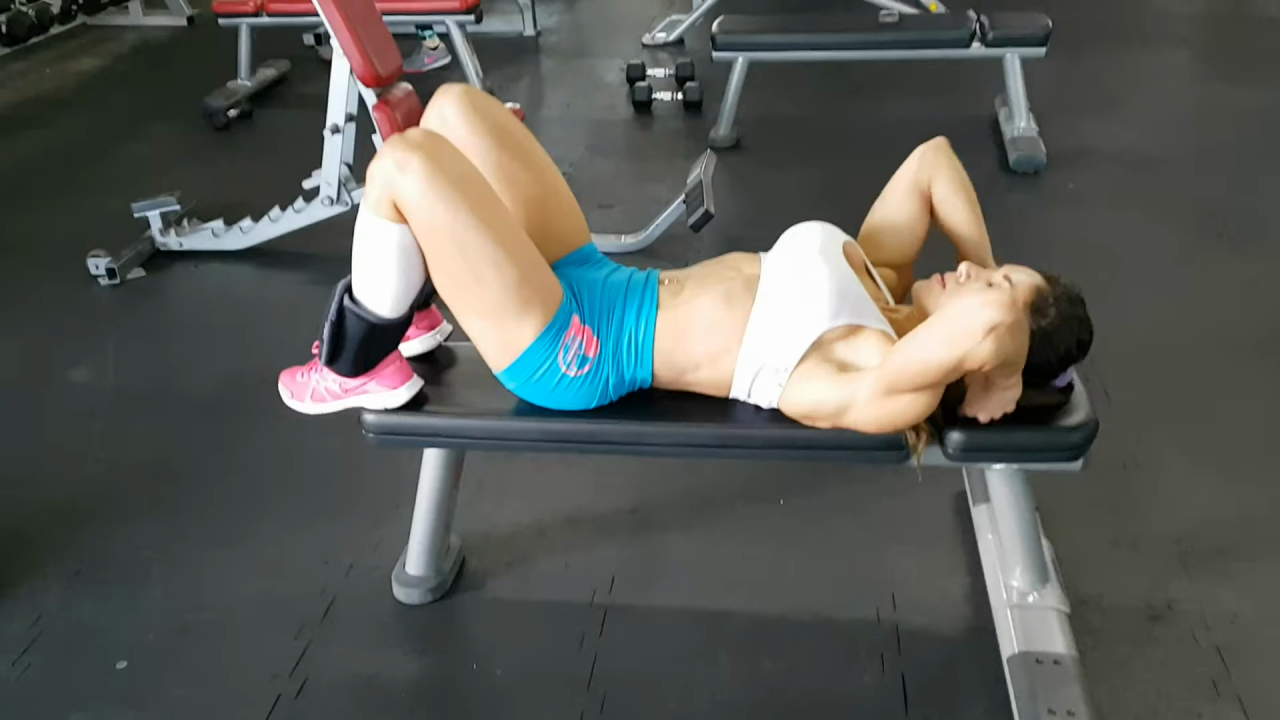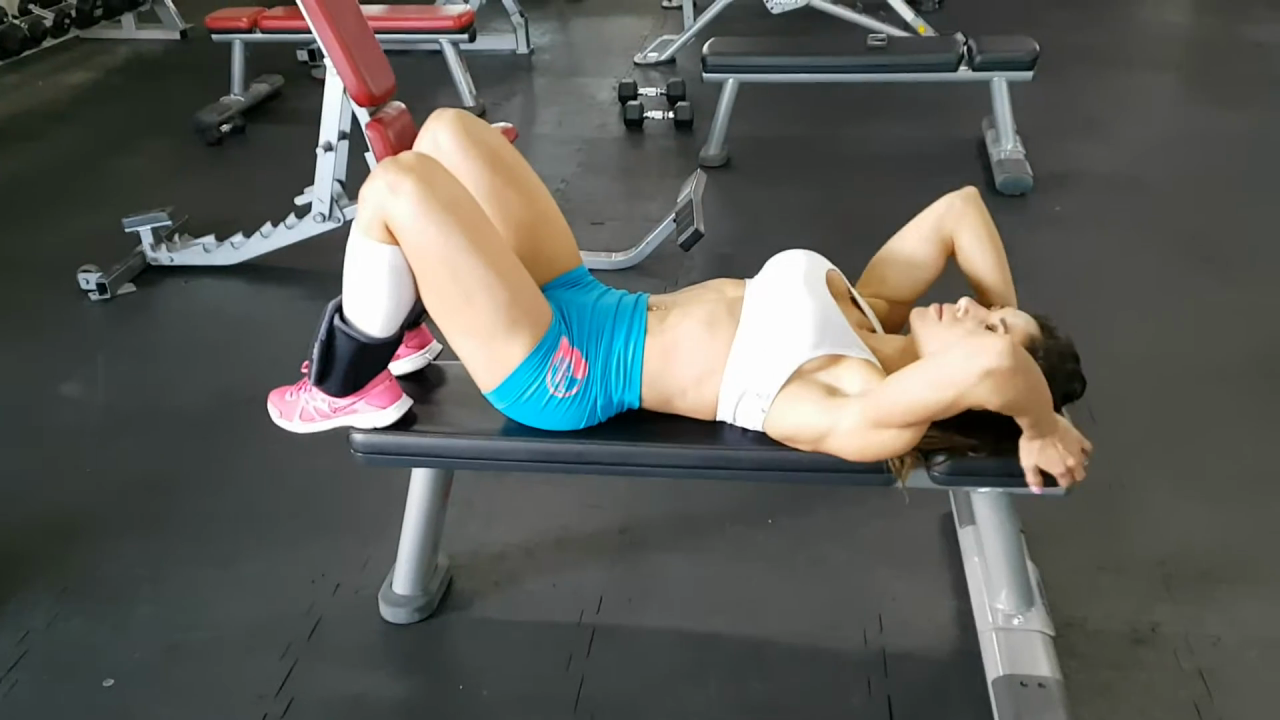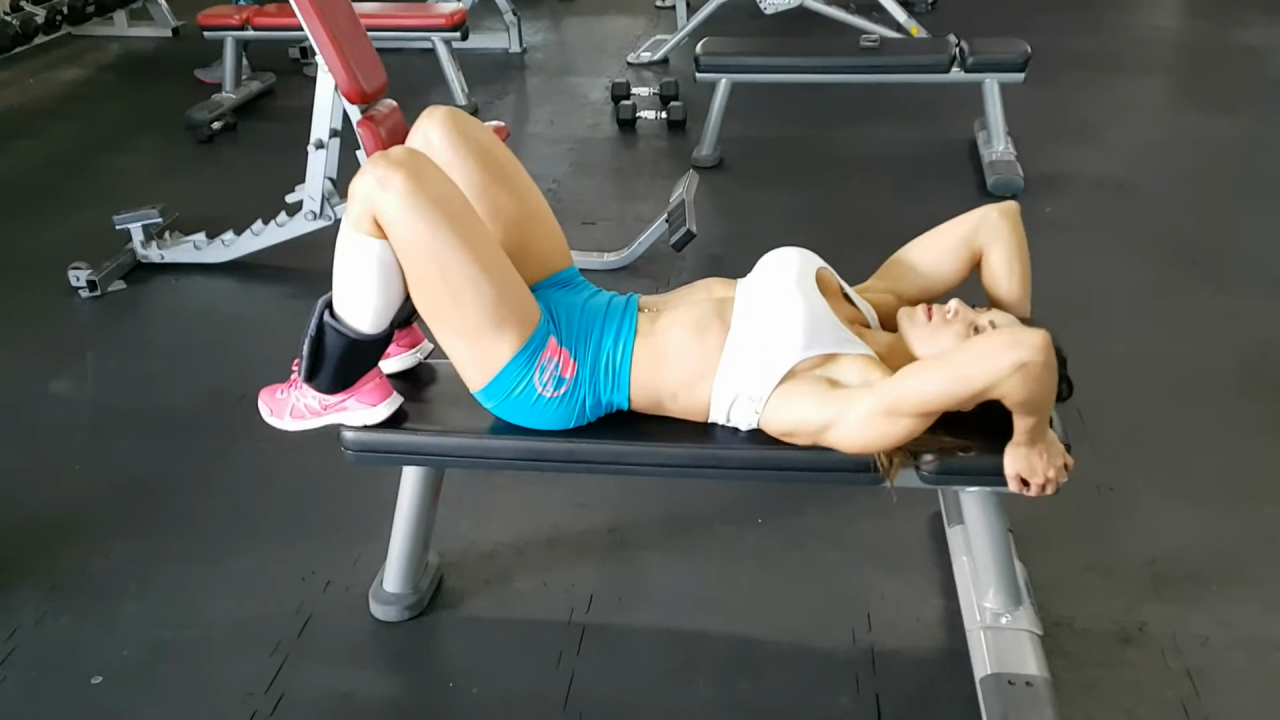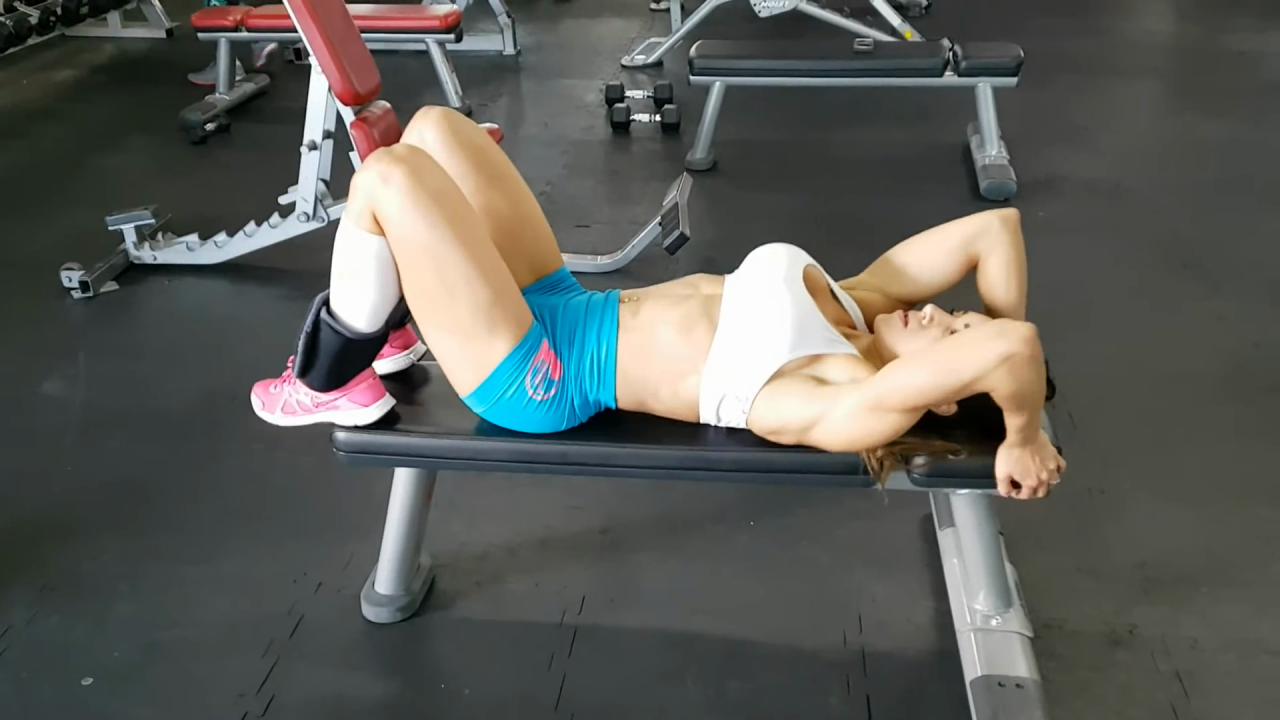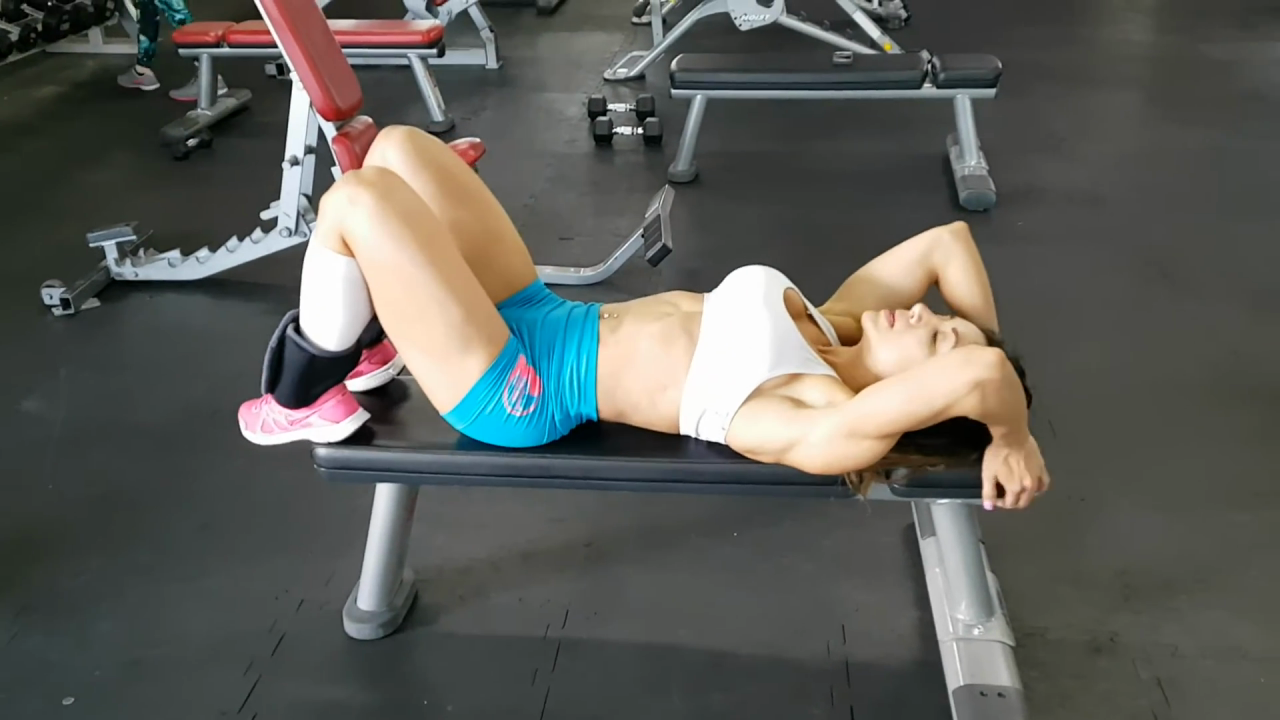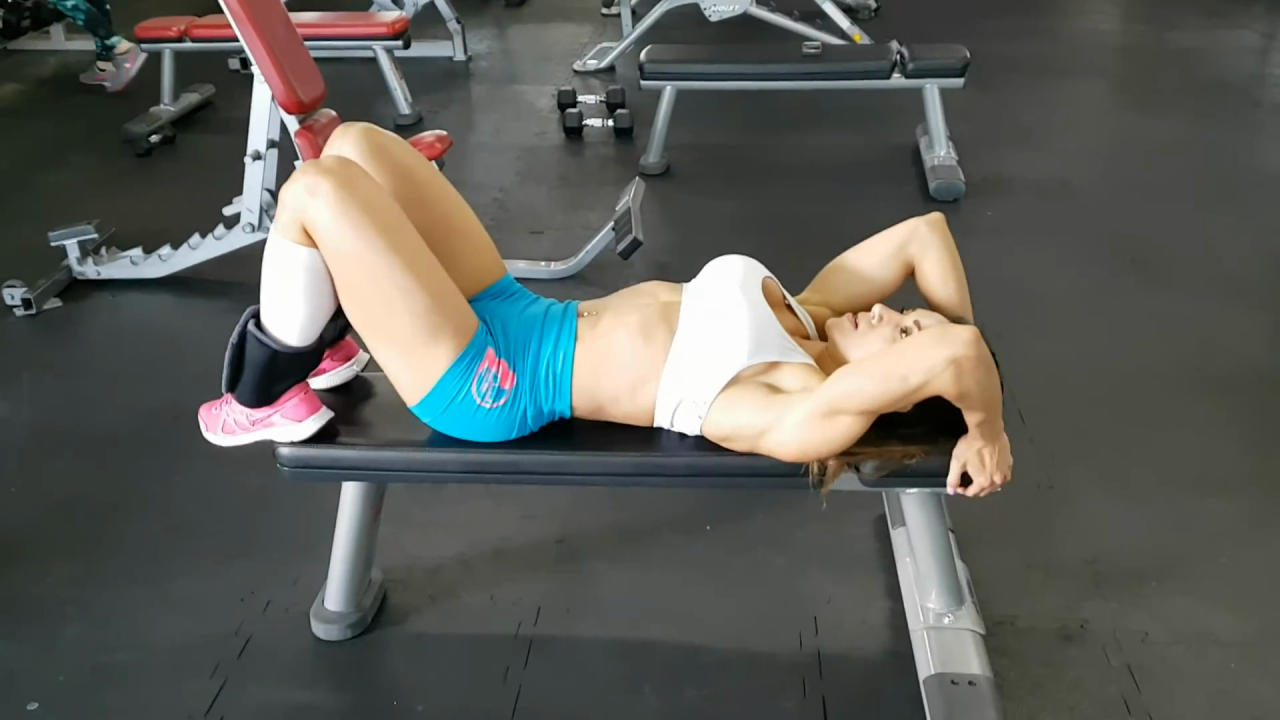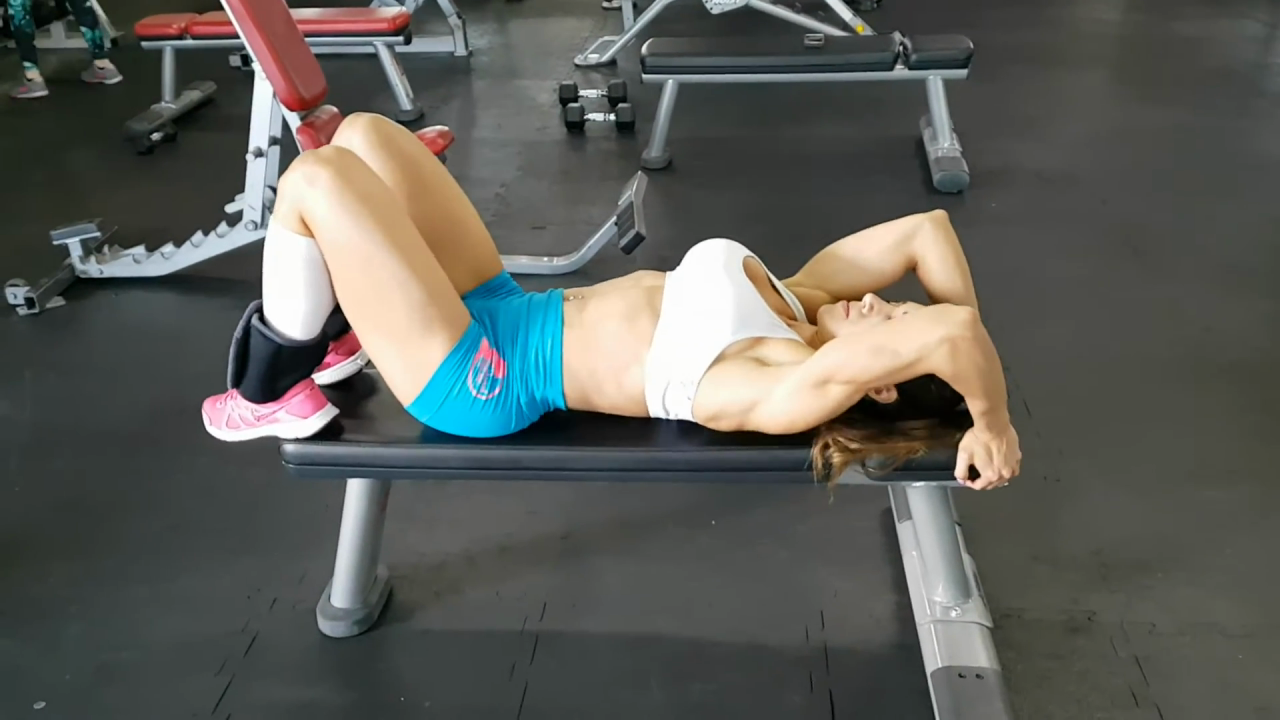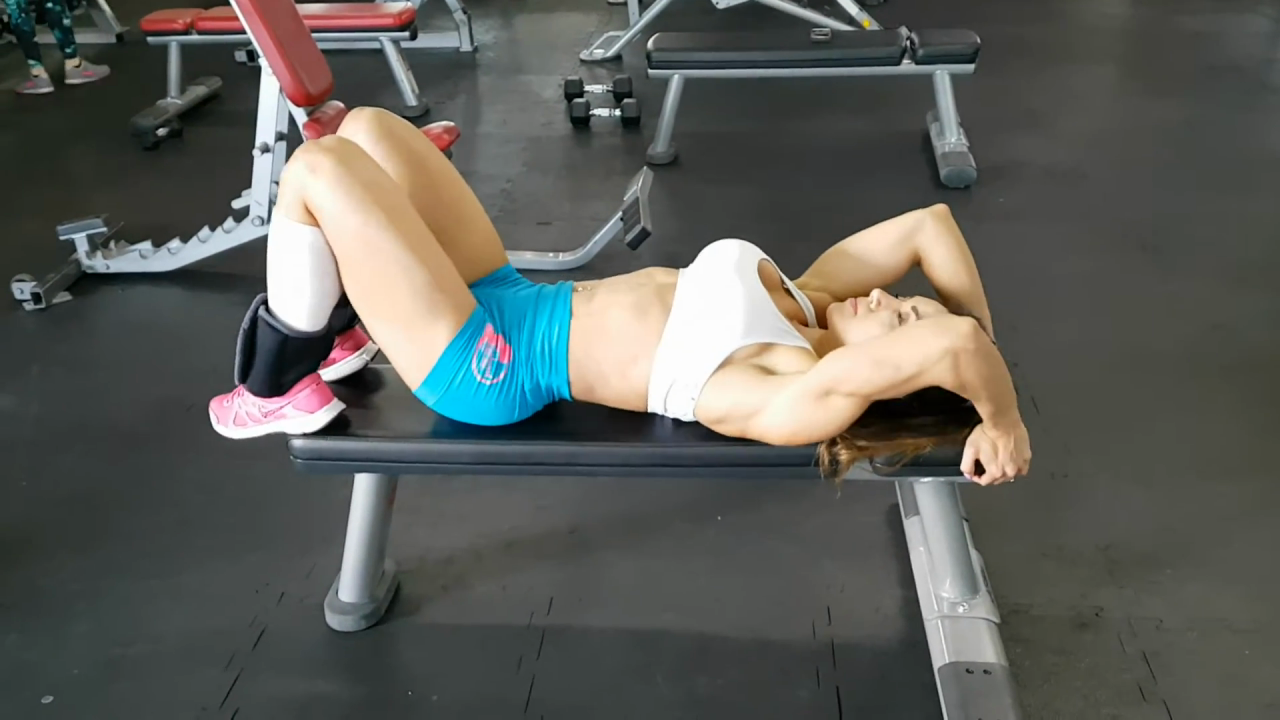
dt=0.4s
person 1, frame 1
left shoulder: (889, 390)
right shoulder: (882, 286)
left elbow: (990, 318)
right elbow: (933, 158)
left wrist: (999, 376)
right wrist: (996, 281)
left hip: (569, 355)
right hip: (594, 287)
left knee: (404, 162)
right knee: (455, 104)
left ankle: (362, 368)
right ankle: (399, 307)
person 1, frame 2
left shoulder: (881, 417)
right shoulder: (875, 317)
left elbow: (993, 361)
right elbow: (958, 206)
left wrist: (1044, 428)
right wrist: (1014, 320)
left hip: (558, 377)
right hip: (586, 308)
left knee: (397, 183)
right knee: (448, 129)
left ankle: (350, 389)
right ankle: (400, 329)
person 1, frame 3
left shoulder: (877, 405)
right shoulder: (875, 311)
left elbow: (1028, 354)
right elbow: (997, 216)
left wrist: (1031, 435)
right wrist: (1018, 323)
left hip: (547, 377)
right hip: (576, 309)
left knee: (385, 178)
right knee: (438, 125)
left ankle: (342, 385)
right ankle: (390, 328)
person 1, frame 4
left shoulder: (857, 405)
right shoulder: (857, 310)
left elbow: (1013, 348)
right elbow: (996, 225)
left wrist: (1023, 435)
right wrist: (1009, 340)
left hip: (532, 381)
right hip: (562, 310)
left knee: (387, 175)
right knee: (433, 126)
left ankle: (335, 383)
right ankle: (383, 329)
person 1, frame 5
left shoulder: (837, 427)
right shoulder: (835, 331)
left elbow: (982, 374)
right elbow: (947, 240)
left wrist: (1013, 438)
right wrist: (995, 346)
left hip: (512, 393)
right hip: (539, 323)
left knee: (355, 198)
right knee: (397, 145)
left ankle: (309, 397)
right ankle: (360, 343)
person 1, frame 6
left shoulder: (813, 414)
right shoulder: (806, 321)
left elbow: (957, 356)
right elbow: (925, 229)
left wrist: (985, 429)
right wrist: (964, 335)
left hip: (486, 387)
right hip: (512, 317)
left knee: (315, 188)
right knee: (352, 145)
left ankle: (270, 395)
right ankle: (327, 338)
person 1, frame 7
left shoulder: (802, 389)
right shoulder: (800, 306)
left elbow: (953, 332)
right elbow: (928, 227)
left wrist: (990, 419)
right wrist: (971, 334)
left hip: (476, 383)
right hip: (502, 313)
left knee: (314, 179)
right knee: (362, 133)
left ankle: (275, 390)
right ankle: (327, 330)
person 1, frame 8
left shoulder: (807, 398)
right shoulder: (805, 307)
left elbow: (955, 346)
right elbow: (929, 222)
left wrist: (1001, 419)
right wrist: (982, 334)
left hip: (482, 370)
right hip: (507, 305)
left knee: (316, 167)
right knee: (364, 128)
left ankle: (280, 386)
right ankle: (335, 326)
